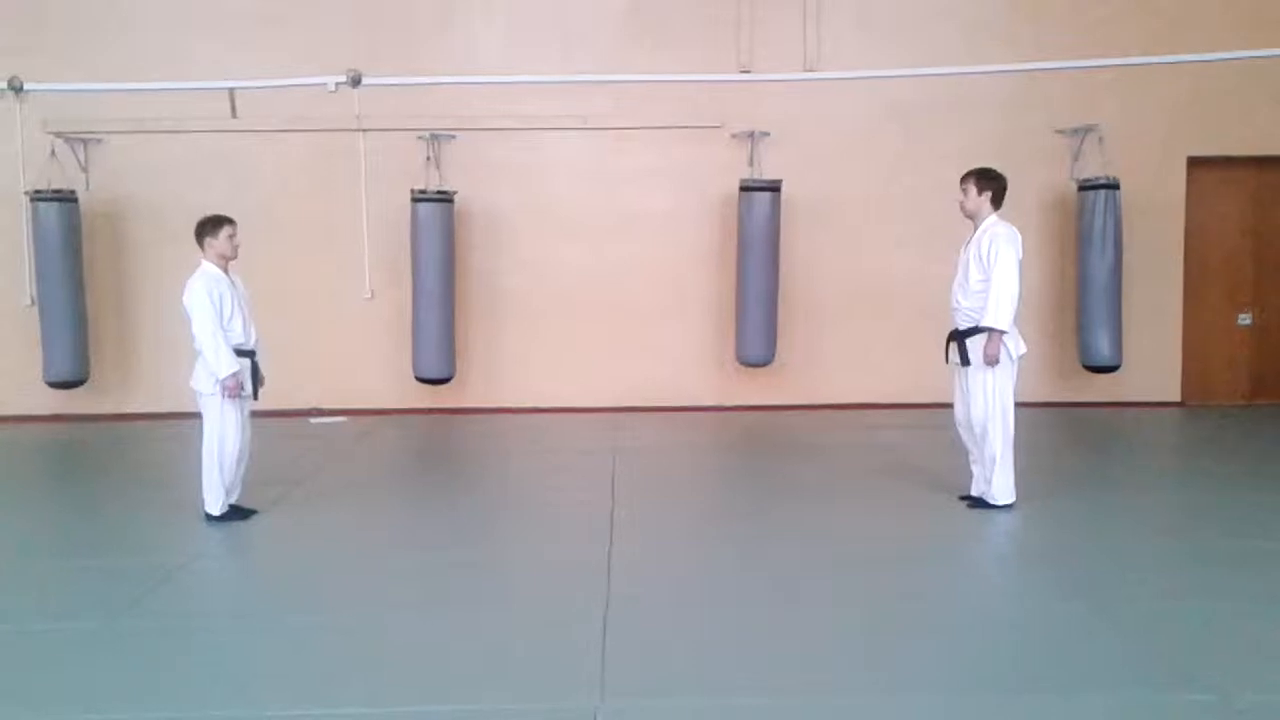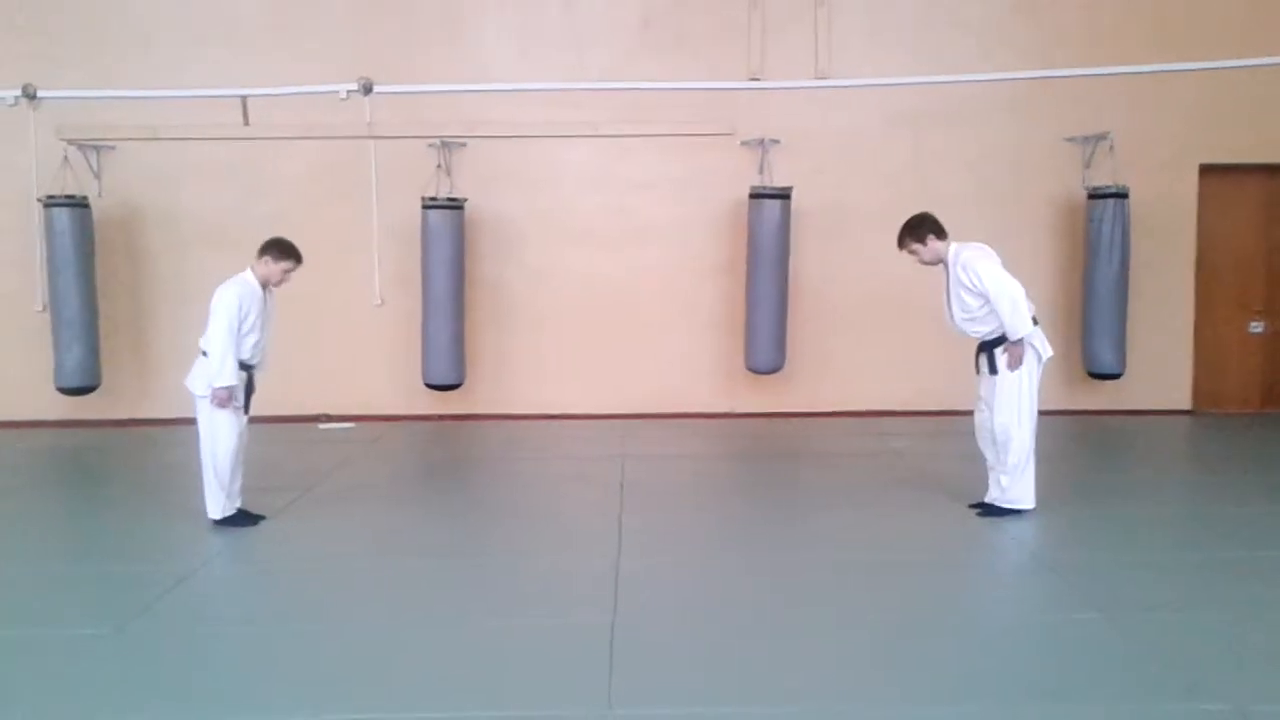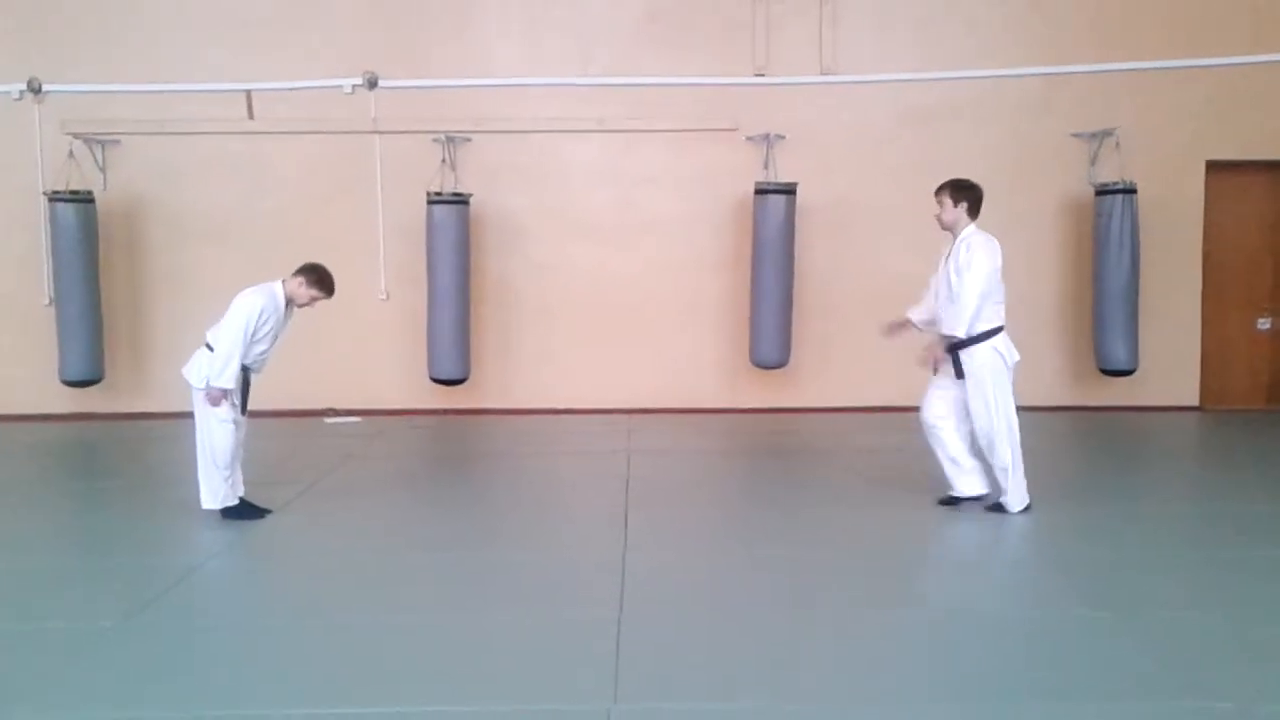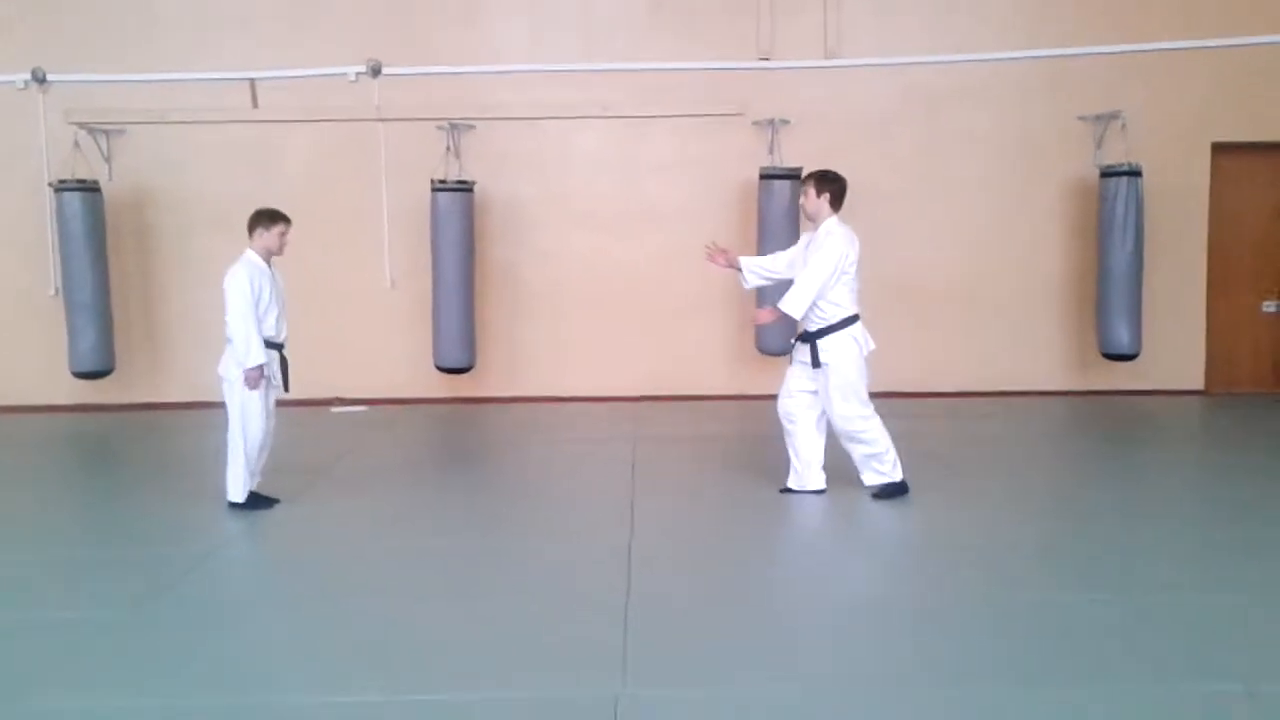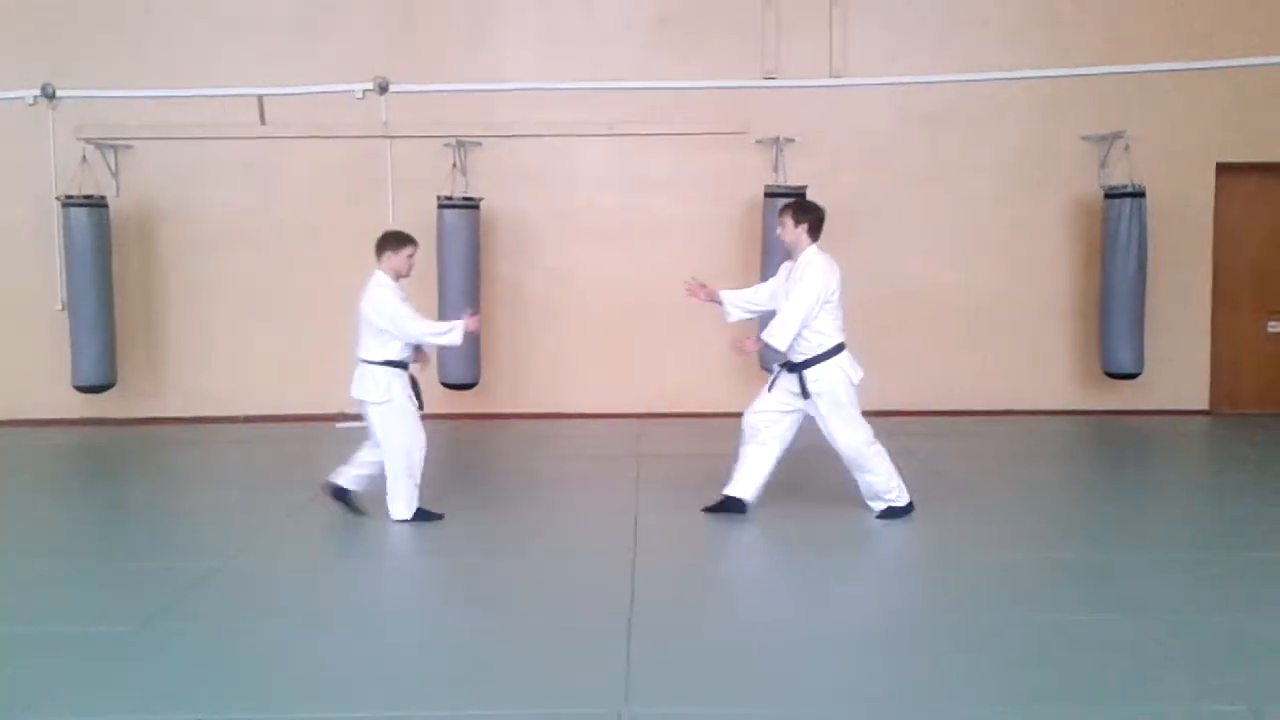
dt=1s
person 1, frame 1
left shoulder: (1000, 235)
right shoulder: (977, 237)
left elbow: (1005, 289)
left wrist: (994, 337)
left hip: (988, 341)
right hip: (968, 341)
left knee: (990, 418)
right knee: (968, 417)
left ankle: (998, 493)
right ankle: (983, 487)
person 1, frame 2
left shoulder: (970, 258)
right shoulder: (955, 265)
left elbow: (1010, 294)
left wrist: (1016, 342)
right wrist: (1003, 345)
left hip: (1015, 348)
right hip: (996, 350)
left knee: (1010, 424)
right knee: (988, 423)
left ankle: (1015, 498)
right ankle: (1000, 493)
person 1, frame 3
left shoulder: (981, 245)
right shoulder: (956, 247)
left elbow: (970, 299)
right elbow: (941, 295)
left wrist: (943, 339)
right wrist: (910, 320)
left hip: (982, 351)
right hip: (958, 353)
left knee: (993, 427)
right knee: (936, 415)
left ankle: (1016, 499)
right ankle: (970, 486)
person 1, frame 4
left shoulder: (839, 237)
right shoulder: (812, 239)
left elbow: (813, 281)
right elbow: (781, 264)
left wrist: (778, 312)
right wrist: (734, 263)
left hip: (839, 341)
right hip: (814, 341)
left knee: (850, 414)
right knee: (795, 406)
left ankle: (890, 478)
right ankle: (807, 480)
person 1, frame 5
left shoulder: (820, 267)
right shoulder: (791, 269)
left elbow: (796, 313)
right elbow: (763, 297)
left wrist: (761, 342)
right wrist: (715, 297)
left hip: (825, 371)
right hip: (795, 371)
left knee: (851, 439)
right knee: (760, 423)
left ankle: (895, 500)
right ankle: (738, 495)
person 2, frame 1
left shoulder: (232, 281)
right shoulder: (201, 284)
right elbow: (209, 335)
left wrist: (253, 367)
right wrist: (227, 373)
left hip: (239, 370)
right hip: (220, 374)
left knee: (238, 440)
right knee: (223, 442)
left ankle: (228, 500)
right ankle: (216, 507)
person 2, frame 2
left shoulder: (264, 295)
right shoulder: (234, 292)
right elbow: (221, 341)
left wrist: (248, 378)
right wrist: (222, 384)
left hip: (237, 378)
right hip: (216, 379)
left knee: (235, 444)
right knee: (221, 446)
left ankle: (231, 505)
right ankle: (221, 511)
person 2, frame 3
left shoulder: (285, 306)
right shoulder: (258, 300)
right elbow: (231, 343)
left wrist: (231, 382)
right wrist: (219, 384)
left hip: (234, 373)
right hip: (214, 372)
left knee: (234, 436)
right knee: (220, 437)
left ankle: (234, 497)
right ankle: (225, 502)
person 2, frame 4
left shoulder: (268, 271)
right shoulder: (243, 272)
right elbow: (242, 323)
right wrist: (253, 364)
left hip: (266, 361)
right hip: (249, 364)
left knee: (261, 429)
right knee: (248, 430)
left ankle: (246, 488)
right ankle: (238, 494)
person 2, frame 5
left shoulder: (382, 289)
right shoulder: (382, 294)
right elbow: (415, 328)
left wrist: (414, 350)
right wrist: (460, 327)
left hip: (383, 378)
right hip: (384, 380)
left knee: (384, 442)
right knee: (408, 443)
left ankle: (344, 484)
right ankle: (404, 509)
